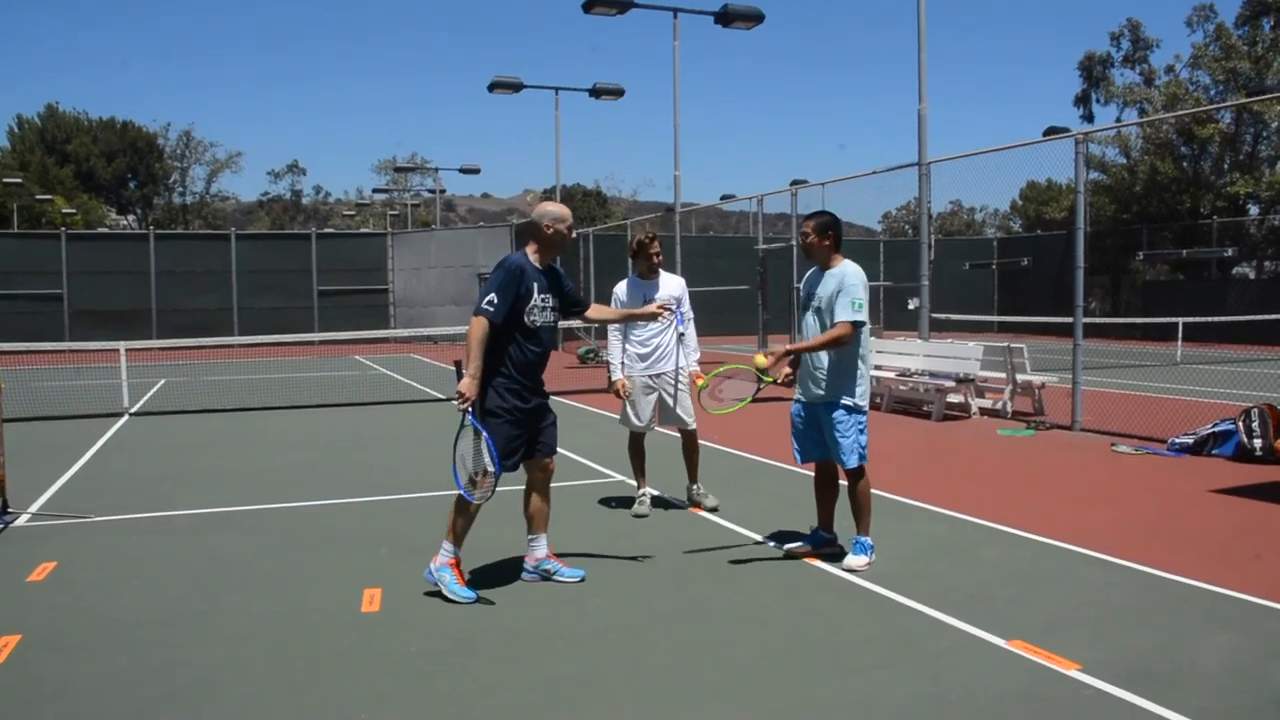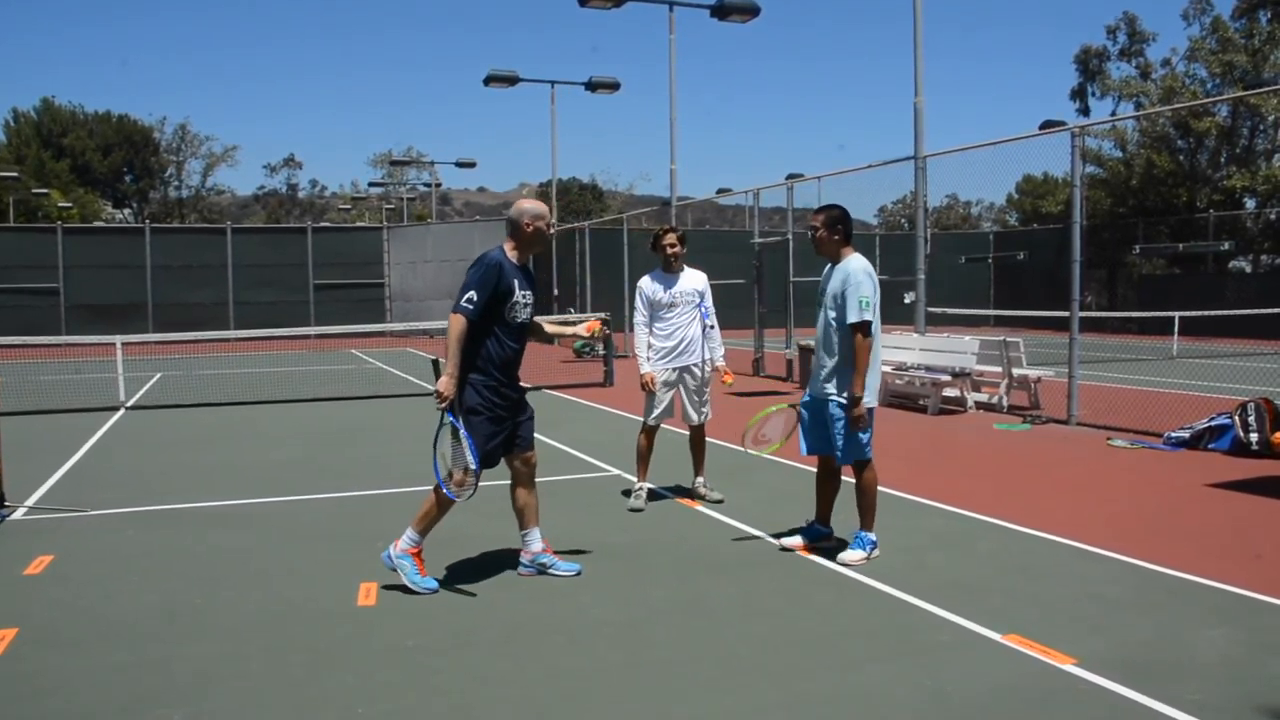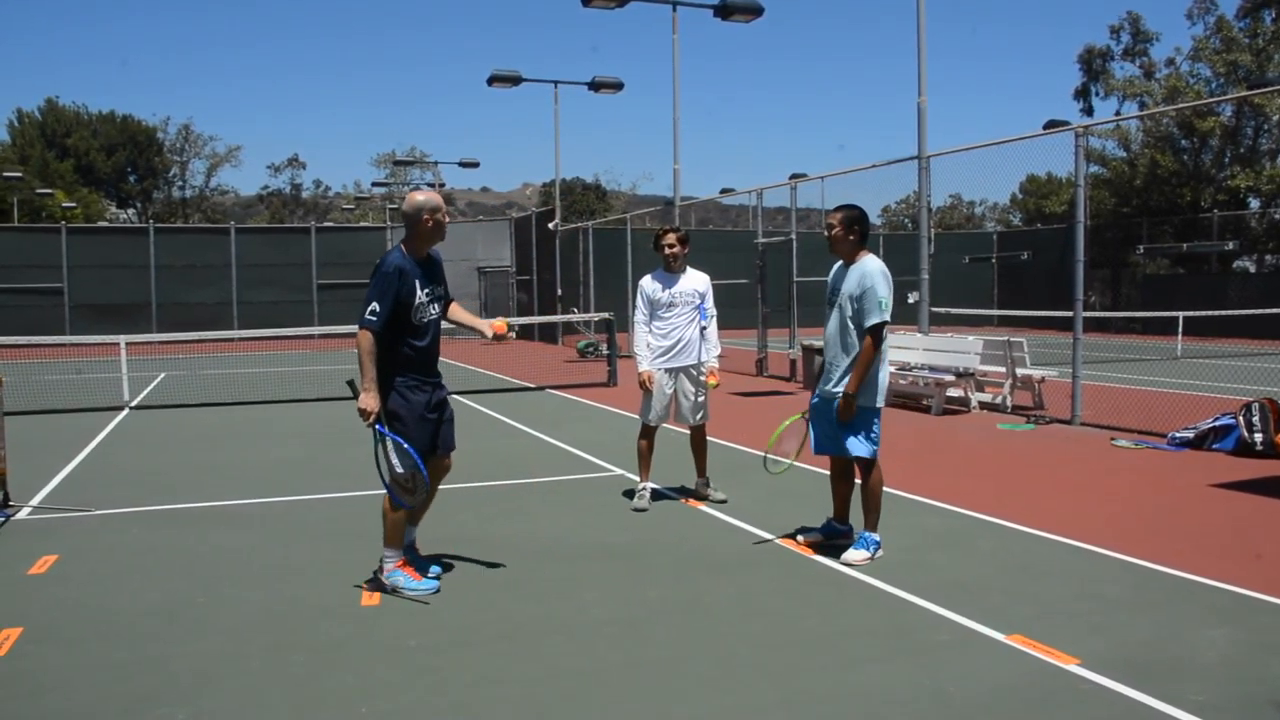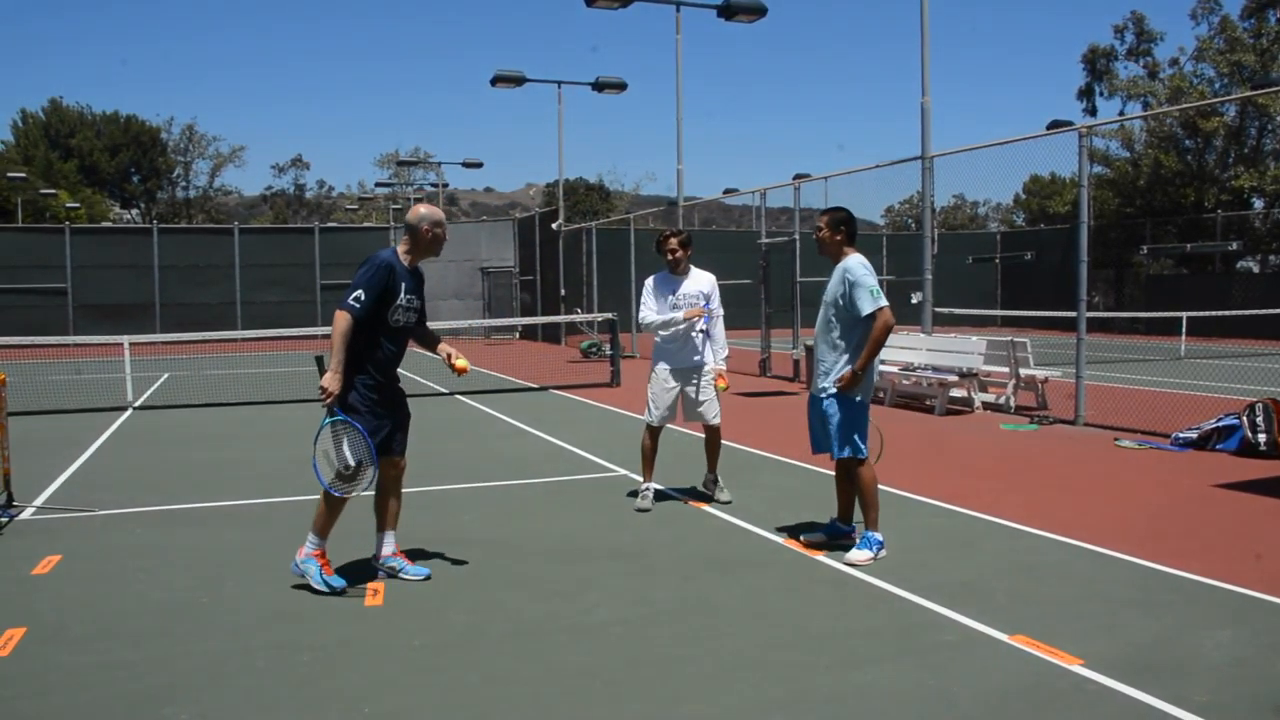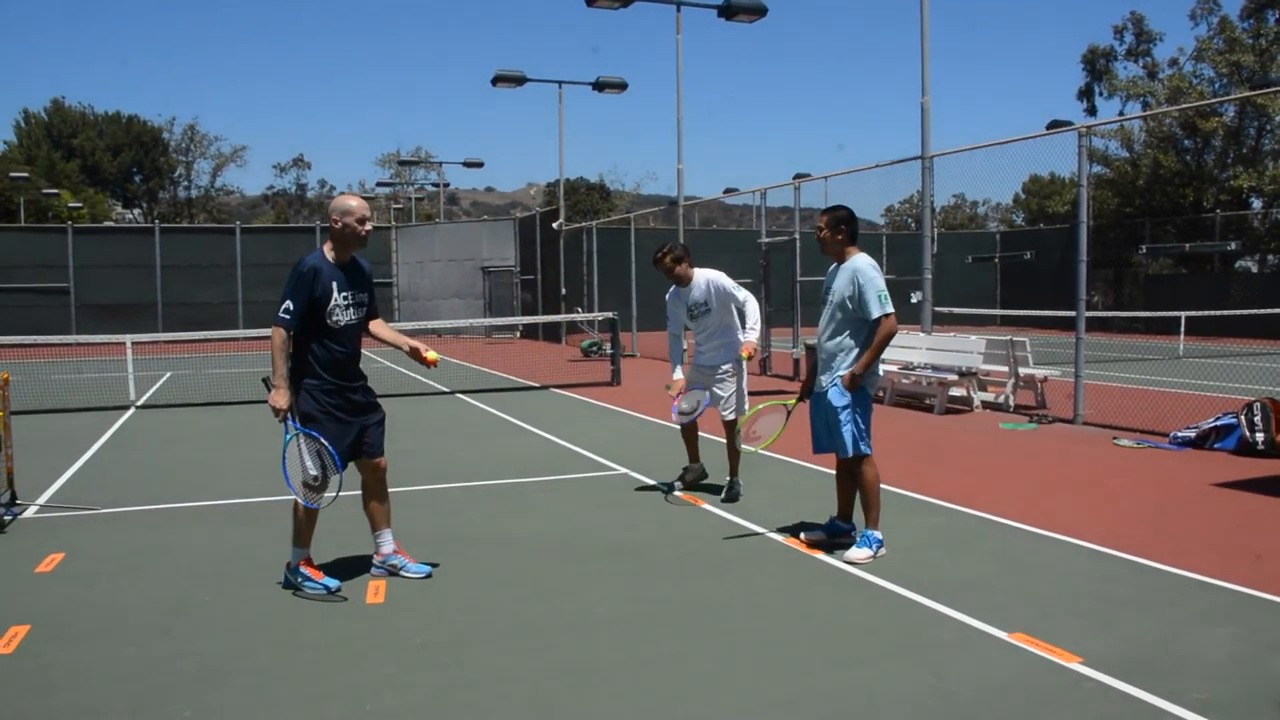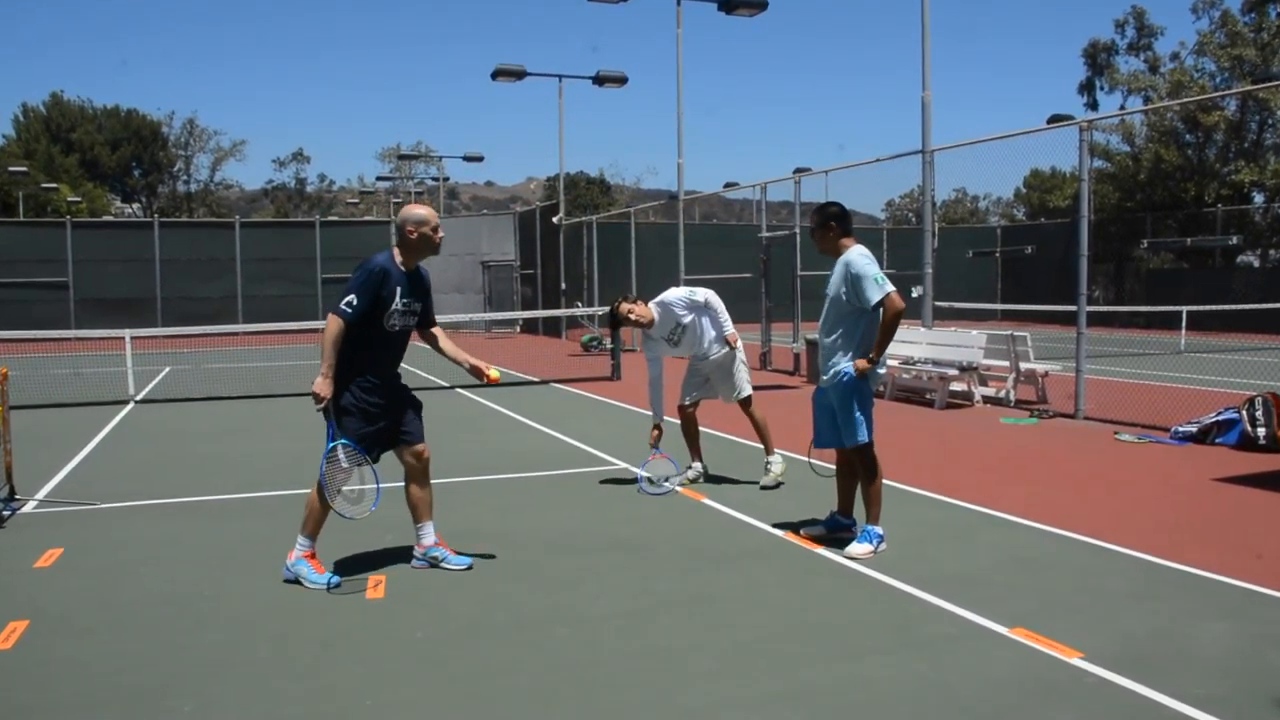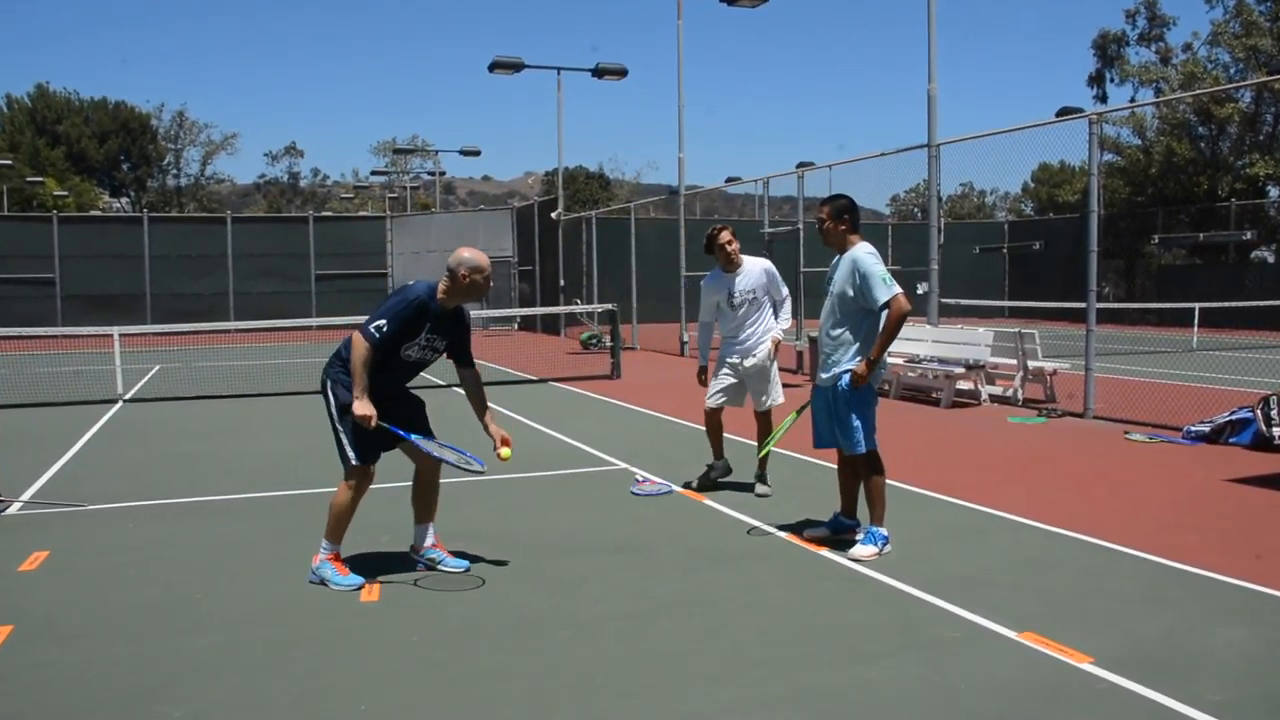
dt=0.7s
person 1, frame 1
left shoulder: (554, 276)
right shoulder: (512, 268)
left elbow: (587, 310)
right elbow: (481, 319)
left wrist: (638, 313)
right wrist: (471, 376)
left hip: (533, 393)
right hip: (500, 393)
left knee: (542, 469)
left ankle: (537, 558)
right ankle: (445, 562)
person 1, frame 2
left shoulder: (525, 272)
right shoulder: (491, 265)
right elbow: (459, 317)
left wrist: (571, 331)
right wrist: (450, 375)
left hip: (508, 388)
right hip: (479, 389)
left knee: (525, 465)
left ankle: (534, 552)
right ankle: (405, 549)
person 1, frame 3
left shoulder: (434, 260)
right shoulder: (393, 268)
right elbow: (368, 330)
left wrist: (479, 325)
right wrist: (369, 390)
left hip: (431, 383)
right hip: (402, 389)
left knee: (439, 466)
left ankle: (404, 545)
right ankle: (392, 567)
person 1, frame 4
left shoulder: (416, 274)
right shoulder: (382, 265)
right elbow: (344, 314)
left wrist: (442, 347)
right wrist: (335, 371)
left hip: (387, 384)
right hip: (358, 385)
left knee: (394, 467)
left ankle: (386, 554)
right ankle: (311, 554)
person 1, frame 5
left shoulder: (362, 269)
right shoulder: (309, 270)
right elbow: (282, 329)
left wrist: (406, 344)
right wrist: (280, 386)
left hip: (355, 387)
right hip: (316, 393)
left knee: (376, 467)
left ankle: (386, 554)
right ankle: (298, 564)
person 1, frame 6
left shoulder: (420, 278)
right shoulder: (376, 270)
left elbow: (428, 329)
right elbow: (337, 320)
left wrist: (466, 360)
right wrist: (326, 376)
left hip: (390, 385)
right hip: (355, 388)
left knee: (418, 457)
left ankle: (427, 546)
right ankle: (301, 557)
person 1, frame 7
left shoulder: (458, 318)
right shoulder: (414, 298)
left elbow: (468, 373)
right elbow: (361, 339)
left wrist: (490, 425)
right wrist: (361, 399)
left hip: (389, 387)
right hip: (349, 381)
left knee: (430, 458)
right knee: (360, 474)
left ankle: (424, 547)
right ankle: (325, 559)
person 2, frame 1
left shoulder: (850, 276)
right shoulder: (811, 277)
left elbow: (842, 333)
left wrist: (791, 349)
right wrist: (794, 364)
left hip: (843, 395)
right hip: (809, 392)
left knee: (853, 467)
right knee: (821, 466)
left ankle: (863, 541)
right ankle: (824, 534)
person 2, frame 2
left shoulder: (857, 271)
right shoulder: (832, 269)
left elbow: (861, 336)
left wrist: (858, 394)
left hip: (847, 391)
right hip: (823, 387)
left knee: (859, 460)
right knee: (826, 459)
left ankle: (867, 537)
right ankle: (821, 528)
person 2, frame 3
left shoulder: (872, 272)
right shoulder: (838, 270)
left elbow: (872, 338)
left wrist: (851, 390)
right wrist: (824, 382)
left hip: (858, 391)
right hip: (831, 386)
left knee: (865, 460)
right knee: (837, 458)
left ankle: (870, 537)
right ankle: (839, 525)
person 2, frame 4
left shoulder: (854, 268)
right shoulder: (839, 269)
left elbow: (885, 320)
left wrist: (858, 370)
left hip: (844, 385)
right hip: (826, 384)
left knee: (856, 458)
right knee: (841, 458)
left ankle: (872, 536)
right ankle: (843, 525)
person 2, frame 5
left shoulder: (863, 269)
right shoulder: (834, 270)
left elbow: (887, 326)
left wrist: (856, 373)
right wrist: (811, 374)
left hip: (849, 383)
right hip: (827, 382)
left knee: (859, 456)
right knee: (841, 456)
left ankle: (873, 535)
right ankle: (843, 524)
person 2, frame 6
left shoulder: (857, 260)
right shoulder: (841, 263)
left elbow: (895, 305)
left wrist: (872, 357)
left hip: (851, 374)
right hip: (832, 374)
left knee: (861, 449)
right knee: (843, 450)
left ankle: (873, 530)
right ankle: (843, 518)
person 2, frame 7
left shoulder: (863, 258)
right shoulder: (839, 260)
left elbow: (900, 307)
left wrist: (871, 361)
left hip: (851, 376)
right hip: (829, 374)
left knee: (863, 452)
right knee: (843, 451)
left ankle: (878, 532)
right ankle: (847, 520)
person 3, frame 1
left shoulder: (676, 283)
right shoulder: (622, 290)
left elbow: (687, 325)
right elbow: (615, 333)
left wrist: (693, 363)
right wrist: (616, 373)
left hip: (675, 369)
right hip: (638, 372)
left knee: (688, 429)
right knee: (637, 432)
left ankle: (695, 490)
right ankle: (642, 492)
person 3, frame 2
left shoulder: (699, 279)
right shoulder: (646, 284)
left elbow: (710, 321)
right elbow: (641, 327)
left wrist: (718, 358)
right wrist: (644, 367)
left hip: (696, 363)
right hip: (661, 365)
left knee: (697, 424)
right knee: (649, 425)
left ankle: (699, 483)
right ankle: (640, 486)
person 3, frame 3
left shoulder: (701, 280)
right shoulder: (648, 283)
left elbow: (709, 322)
right elbow: (641, 326)
left wrist: (712, 360)
right wrist: (642, 365)
left hip: (693, 364)
right hip: (658, 366)
left knee: (698, 425)
right knee: (649, 425)
left ankle: (702, 482)
right ankle: (644, 486)
person 3, frame 4
left shoulder: (707, 280)
right shoulder: (653, 283)
left elbow: (716, 323)
right elbow: (645, 320)
left wrist: (721, 362)
right wrist: (681, 317)
left hip: (700, 365)
right hip: (665, 366)
left knee: (712, 424)
right knee: (653, 426)
left ankle: (711, 479)
right ankle: (646, 486)
person 3, frame 5
left shoulder: (713, 279)
right shoulder: (673, 297)
left elbow: (748, 302)
right elbow: (675, 336)
left wrist: (751, 337)
right wrist: (678, 374)
left hip: (729, 361)
right hip: (700, 363)
left knee: (729, 419)
left ankle: (734, 480)
right ankle: (695, 468)
person 3, frame 6
left shoulder: (669, 300)
right shoulder: (650, 342)
left elbow: (709, 296)
right elbow: (655, 379)
left wrist: (728, 330)
right wrist: (657, 421)
left hip: (725, 350)
right hip: (699, 361)
left knee: (746, 404)
right knee: (685, 410)
left ankle: (773, 459)
right ankle: (697, 466)
person 3, frame 7
left shoulder: (763, 268)
right shoulder: (710, 284)
left elbow: (783, 299)
right elbow: (706, 323)
left wrist: (779, 332)
right wrist: (703, 361)
left hip: (762, 353)
right hip: (730, 356)
left knee: (764, 415)
right knee: (711, 410)
left ankle: (761, 474)
right ankle: (718, 464)
